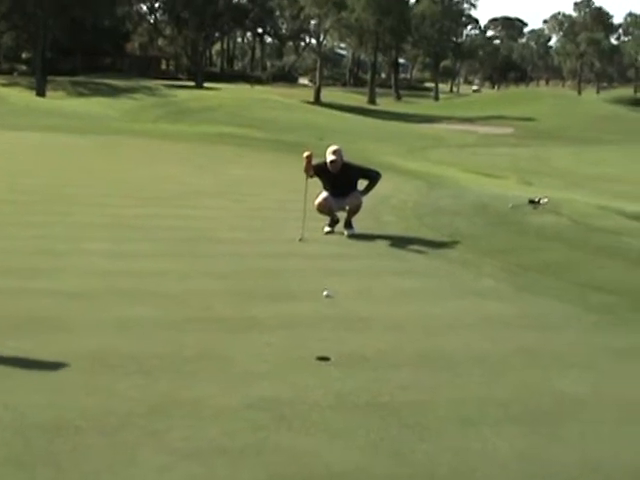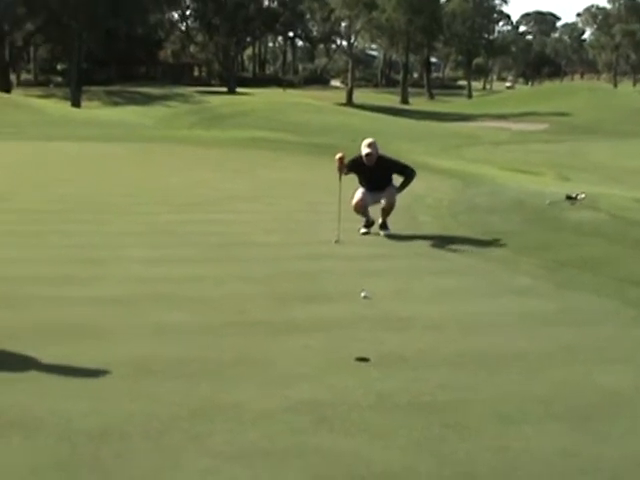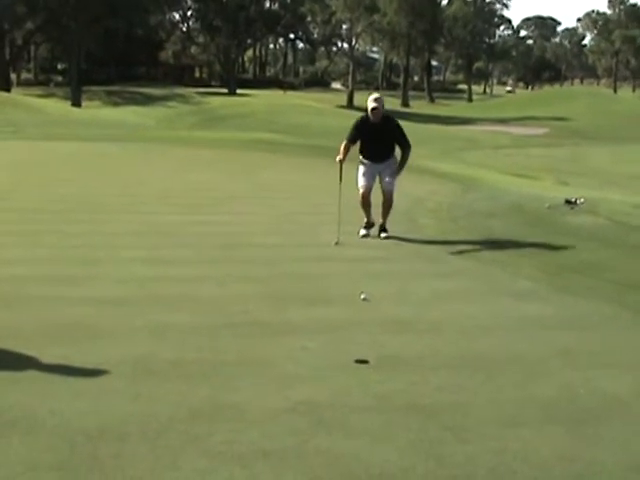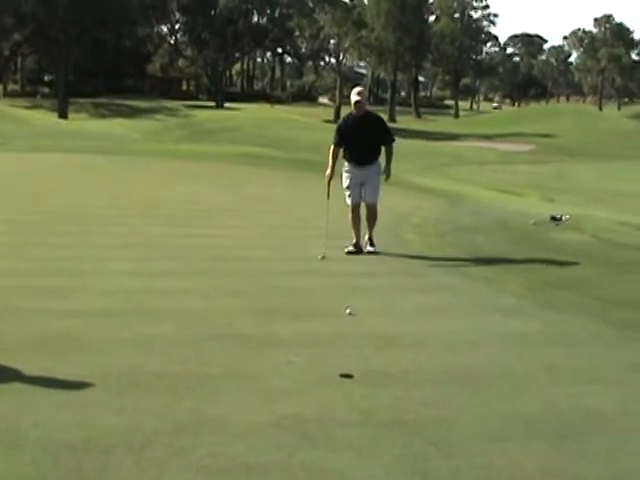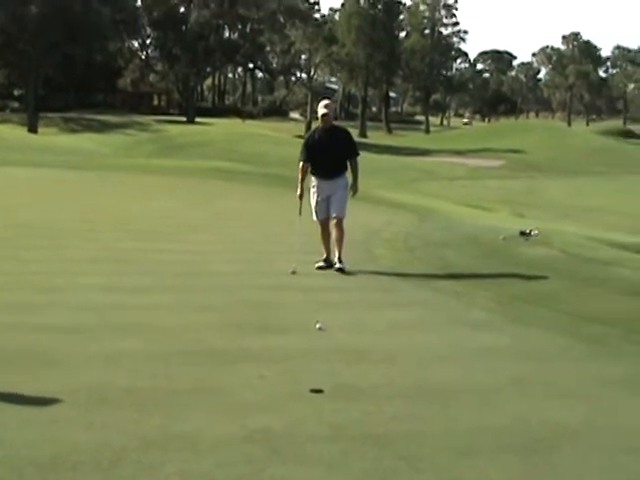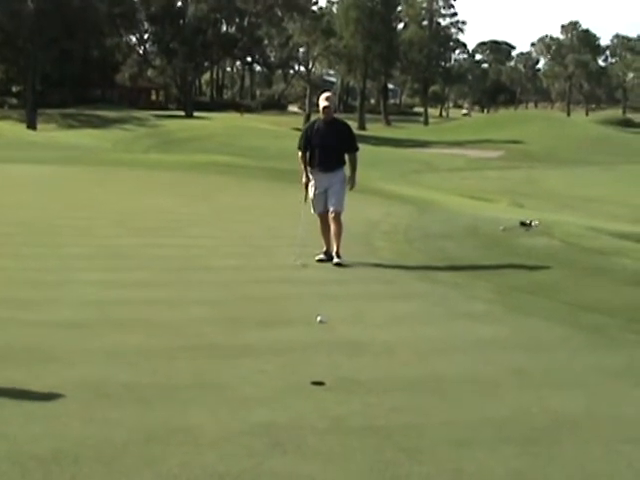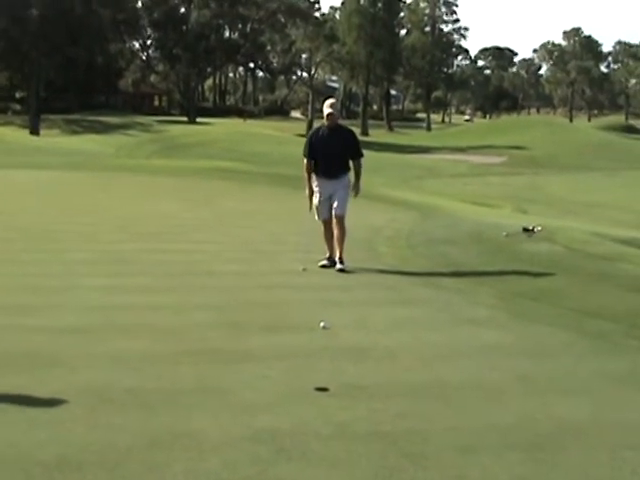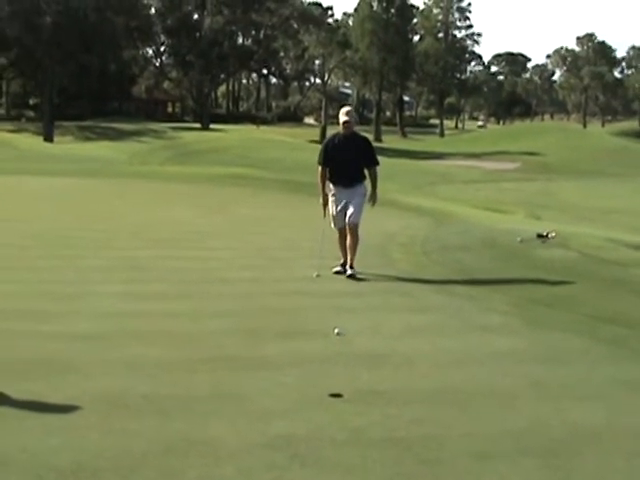
dt=0.4s
person 1, frame 1
left shoulder: (351, 169)
right shoulder: (322, 167)
left elbow: (376, 175)
right elbow: (309, 172)
left wrist: (364, 192)
right wrist: (308, 161)
left hip: (349, 197)
right hip: (331, 197)
left knee: (356, 201)
right knee: (319, 204)
left ankle: (348, 221)
right ankle: (333, 218)
person 1, frame 2
left shoulder: (387, 162)
right shoulder: (357, 161)
left elbow: (411, 173)
right elbow: (342, 171)
left wrist: (399, 189)
right wrist: (340, 162)
left hip: (384, 190)
right hip: (367, 191)
left knee: (390, 200)
right knee: (357, 204)
left ankle: (383, 221)
right ankle: (368, 220)
person 1, frame 3
left shoulder: (392, 124)
right shoulder: (361, 122)
left elbow: (406, 147)
right elbow: (349, 142)
left wrist: (399, 169)
right wrist: (342, 156)
left hip: (388, 162)
right hip: (367, 162)
left knee: (388, 193)
right knee: (364, 193)
left ankle: (383, 225)
right ankle: (368, 221)
person 1, frame 4
left shoulder: (377, 121)
right shoulder: (345, 122)
left elbow: (388, 144)
right elbow: (336, 147)
left wrist: (388, 166)
right wrist: (331, 168)
left hip: (372, 167)
right hip: (351, 168)
left knee: (371, 206)
right knee: (354, 207)
left ankle: (369, 238)
right ankle: (357, 243)
person 1, frame 5
left shoulder: (343, 134)
right shoulder: (311, 137)
left elbow: (353, 159)
right elbow: (304, 163)
left wrist: (355, 181)
right wrist: (300, 185)
left hip: (339, 182)
right hip: (318, 182)
left knee: (337, 220)
right knee: (323, 222)
left ankle: (338, 258)
right ankle: (327, 257)
person 1, frame 6
left shoulder: (343, 128)
right shoulder: (311, 127)
left elbow: (352, 153)
right elbow: (302, 152)
left wrist: (353, 174)
right wrist: (305, 173)
left hip: (337, 175)
right hip: (316, 175)
left knee: (335, 214)
right knee: (322, 215)
left ankle: (337, 253)
right ankle: (327, 250)
person 1, frame 7
left shoulder: (348, 134)
right shoulder: (315, 134)
left elbow: (356, 160)
right elbow: (308, 161)
left wrist: (357, 181)
right wrist: (308, 184)
left hip: (341, 182)
right hip: (321, 182)
left knee: (339, 218)
right knee: (326, 221)
left ankle: (340, 258)
right ankle: (330, 256)
person 1, frame 8
left shoulder: (363, 142)
right shoulder: (330, 142)
left elbow: (372, 168)
right elbow: (322, 169)
left wrist: (374, 190)
right wrist: (323, 193)
left hip: (357, 189)
right hip: (336, 190)
left knee: (352, 226)
right knee: (341, 229)
left ankle: (350, 265)
right ankle: (344, 261)
